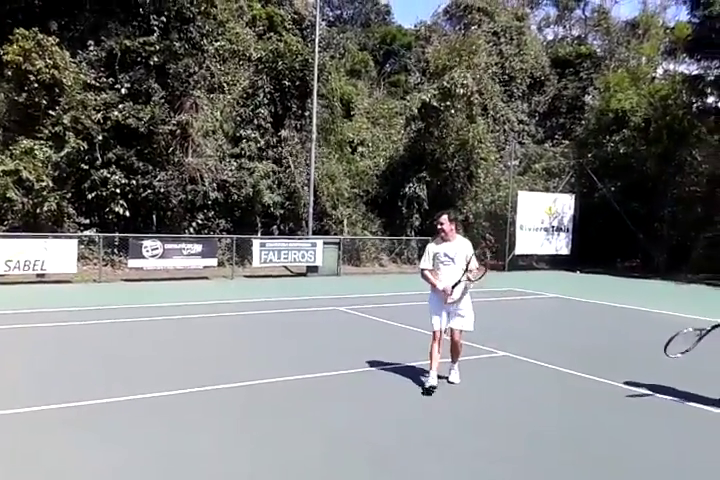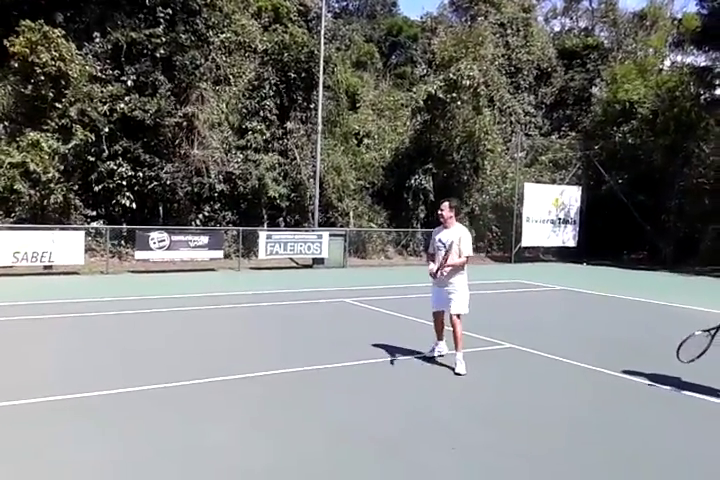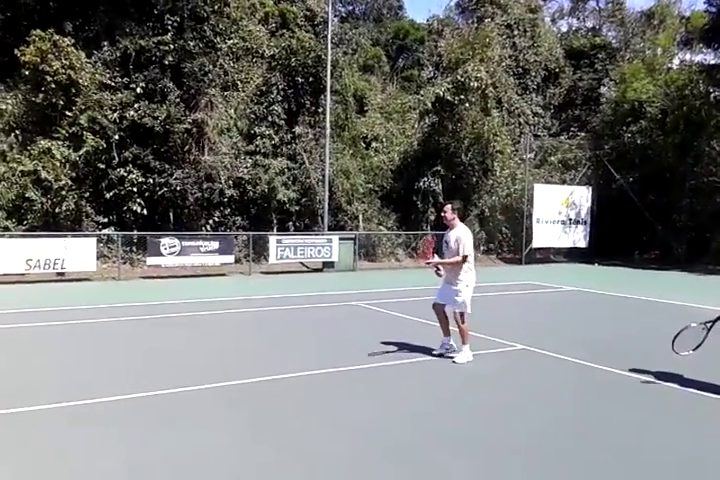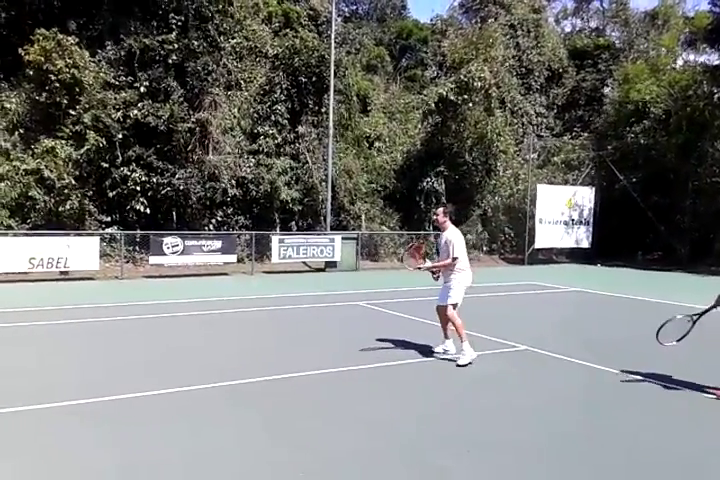
dt=0.5s
person 1, frame 1
left shoulder: (465, 244)
right shoulder: (432, 246)
left elbow: (472, 268)
right elbow: (424, 271)
right wrist: (439, 285)
left hip: (459, 298)
right hip: (438, 297)
left knee: (456, 338)
right knee: (437, 336)
left ankle: (454, 367)
right ankle: (432, 376)
person 1, frame 2
left shoulder: (462, 232)
right shoulder: (436, 231)
left elbow: (464, 259)
right elbow: (430, 254)
left wrist: (448, 263)
right wrist: (431, 265)
left hip: (456, 282)
right hip: (438, 282)
left knee: (455, 319)
right knee: (437, 315)
left ankle: (459, 359)
right ankle: (440, 345)
person 1, frame 3
left shoulder: (463, 233)
right shoulder: (448, 232)
left elbow: (462, 259)
left wrist: (440, 262)
right wrist: (439, 265)
left hip: (463, 280)
right hip: (449, 279)
left knee: (459, 315)
right knee: (437, 307)
left ankle: (466, 350)
right ankle: (447, 342)
person 1, frame 4
left shoulder: (453, 235)
right shoulder: (444, 234)
left elbow: (453, 261)
left wrist: (431, 266)
right wrist: (435, 267)
left hip: (459, 277)
right hip: (449, 278)
left knee: (451, 312)
right knee: (441, 309)
left ankle: (467, 349)
right ankle: (448, 343)
